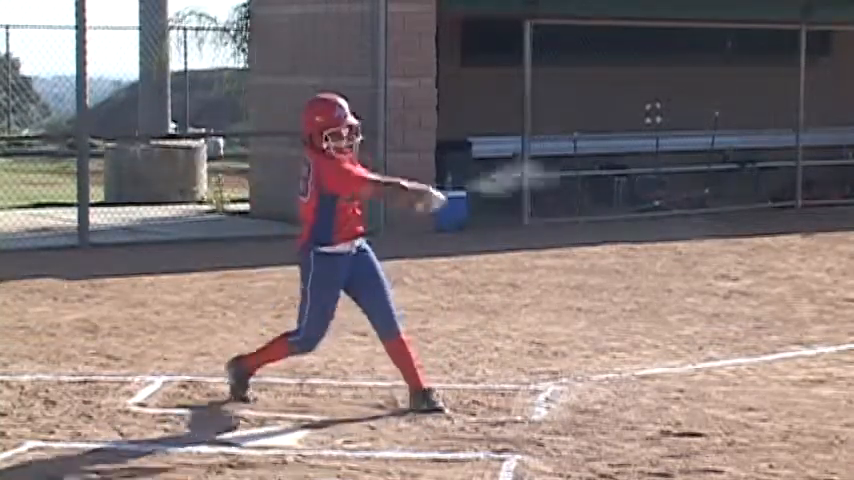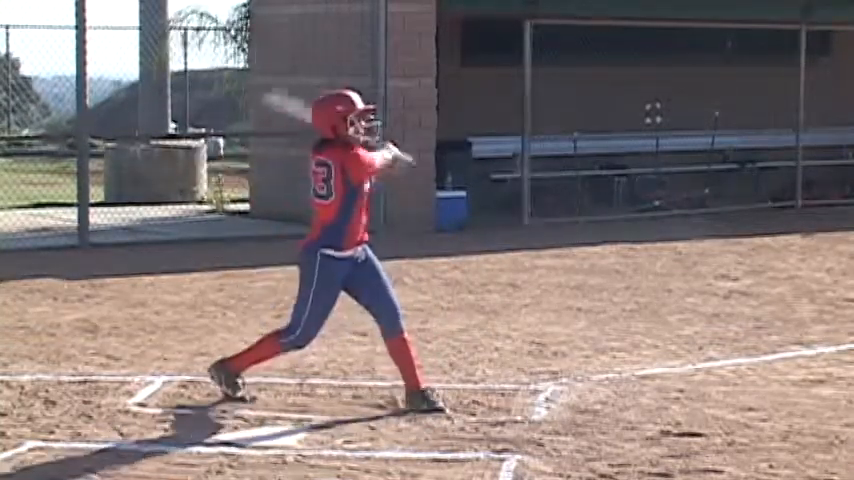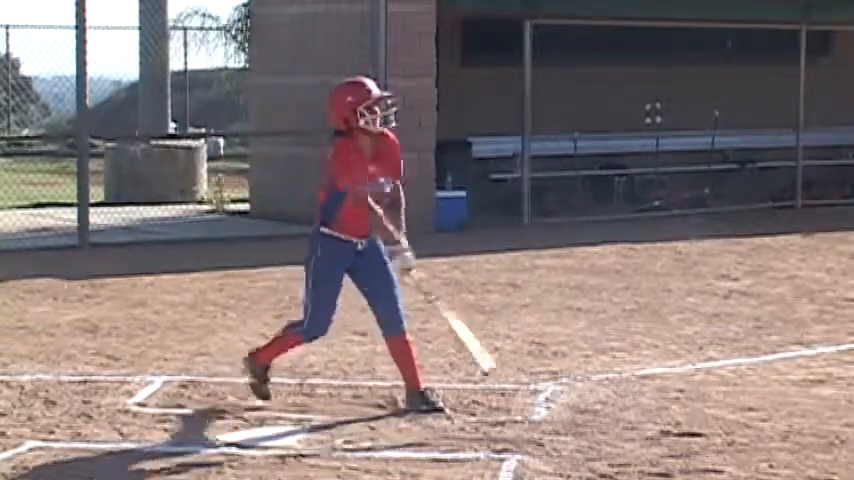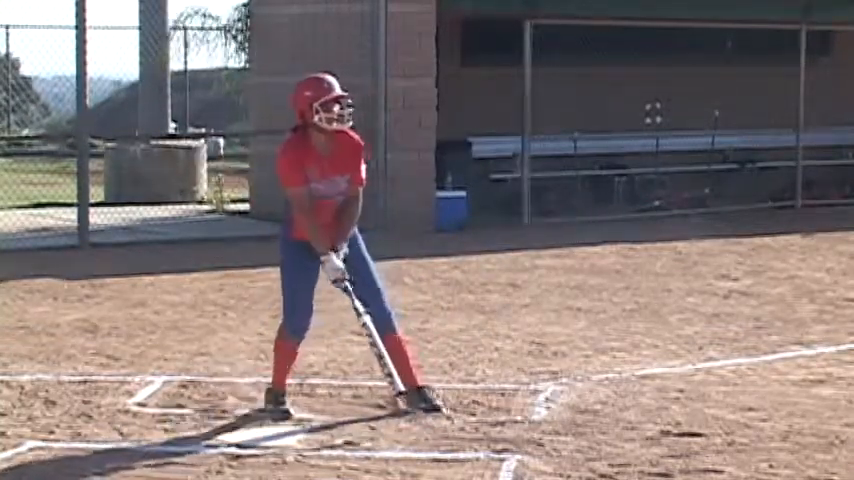
dt=0.3s
person 1, frame 1
left shoulder: (331, 154)
right shoulder: (329, 166)
left elbow: (372, 181)
right elbow: (376, 188)
left wrist: (415, 191)
right wrist: (416, 190)
left hip: (353, 250)
right hip: (323, 256)
left knee: (386, 319)
right knee: (307, 338)
left ankle: (419, 390)
right ankle: (244, 366)
person 1, frame 2
left shoulder: (327, 153)
right shoulder: (351, 158)
right elbow: (382, 160)
right wrist: (392, 153)
left hip: (355, 252)
right hip: (326, 258)
left knee: (390, 316)
right knee: (299, 335)
left ankle: (416, 390)
right ankle: (229, 368)
person 1, frame 3
left shoulder: (387, 143)
right shoulder: (343, 151)
left elbow: (394, 194)
right elbow: (366, 205)
left wrist: (399, 238)
right wrist: (398, 244)
left hip: (368, 239)
right hip: (330, 238)
left knee: (390, 314)
right knee: (315, 324)
left ankle: (416, 389)
right ankle: (259, 362)
person 1, frame 4
left shoulder: (352, 144)
right shoulder: (292, 151)
left elbow: (353, 201)
right elbow: (302, 210)
left wrist: (338, 247)
right wrist: (325, 254)
left hip: (342, 237)
right hip: (301, 241)
left knee: (380, 312)
right knee: (296, 319)
left ankle: (413, 388)
right ankle: (276, 391)
